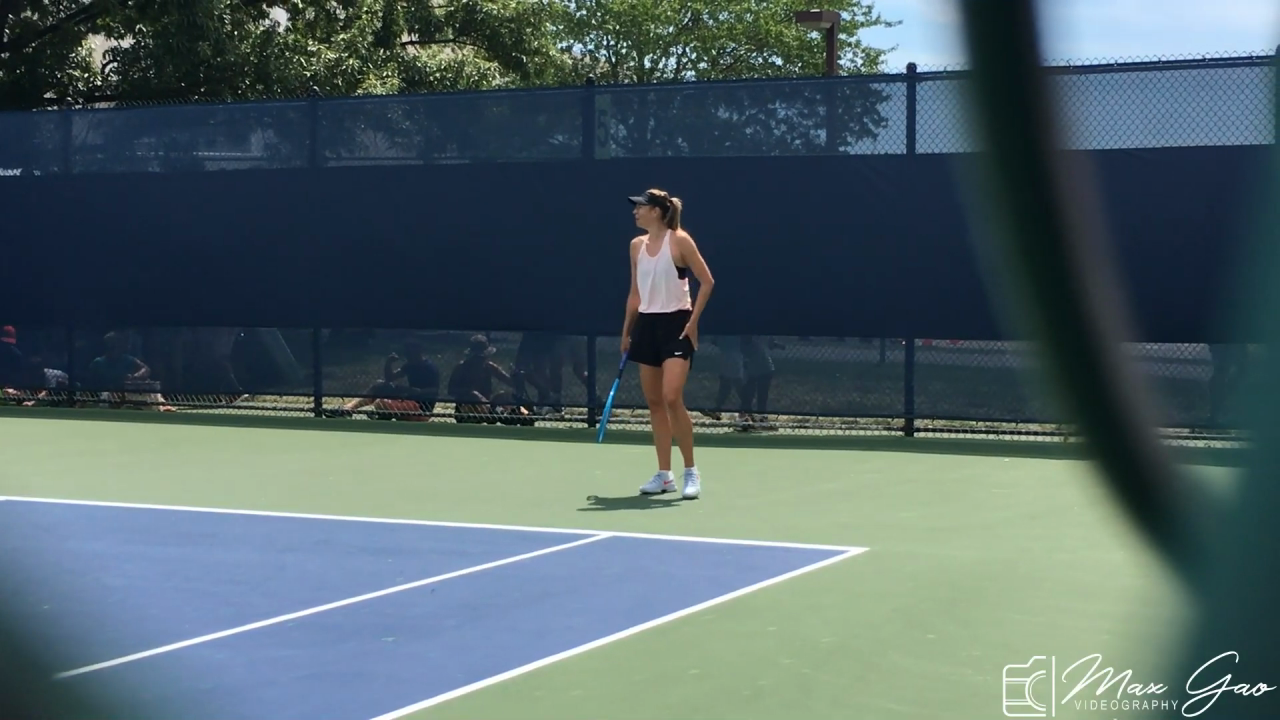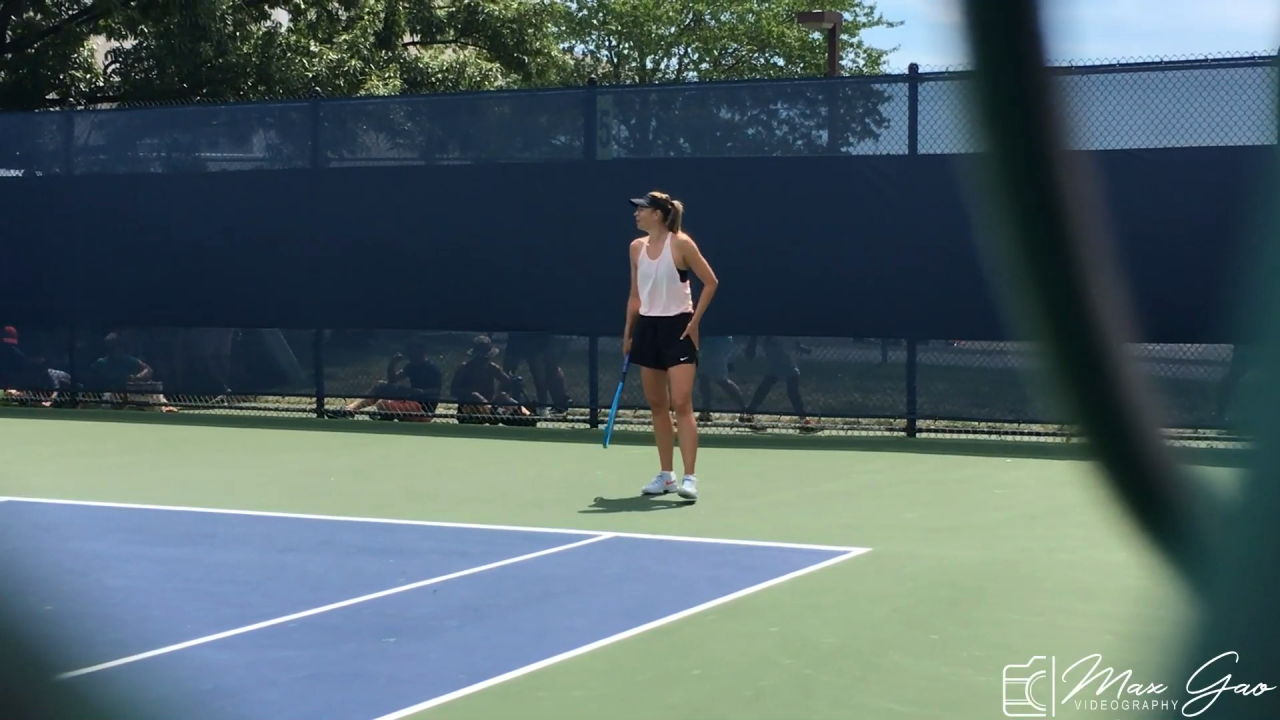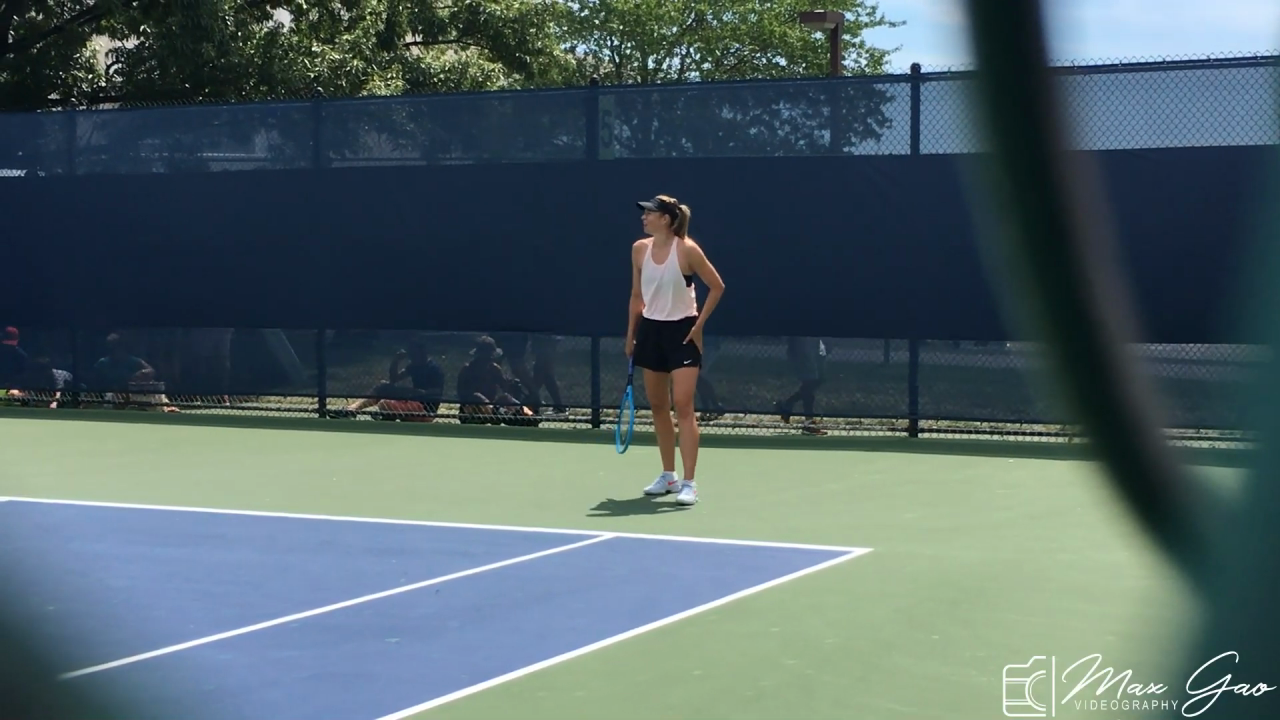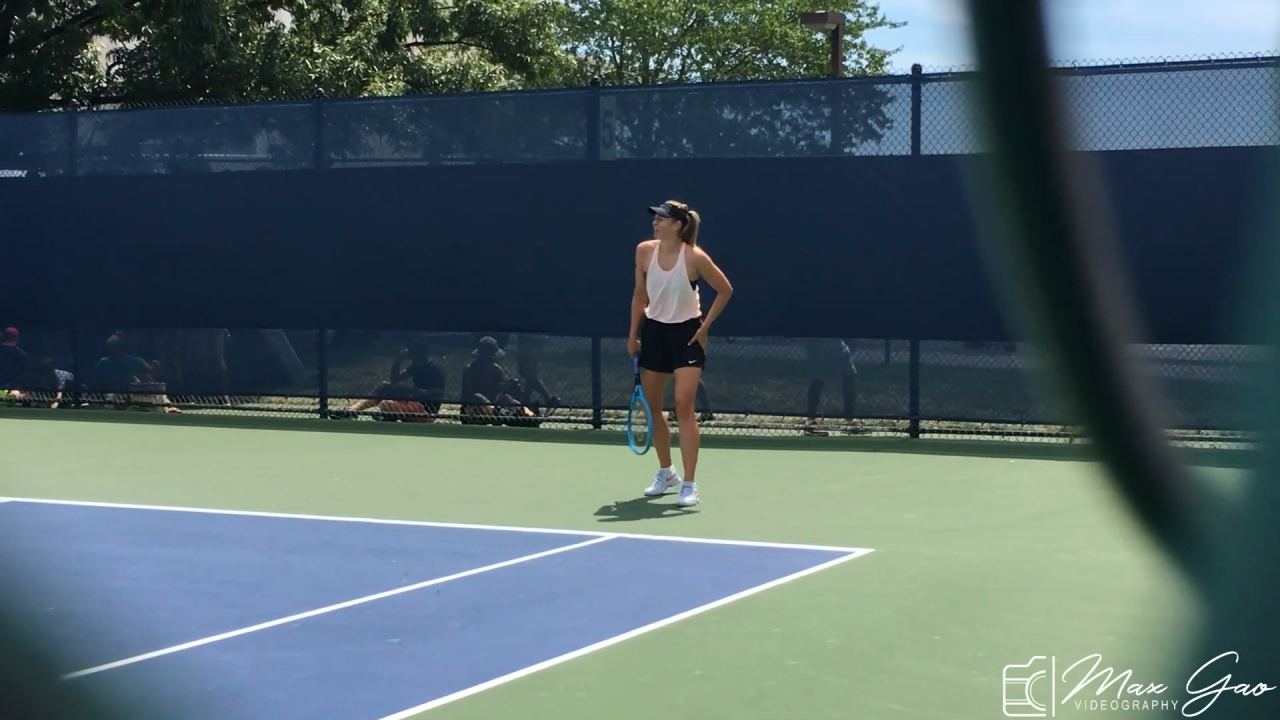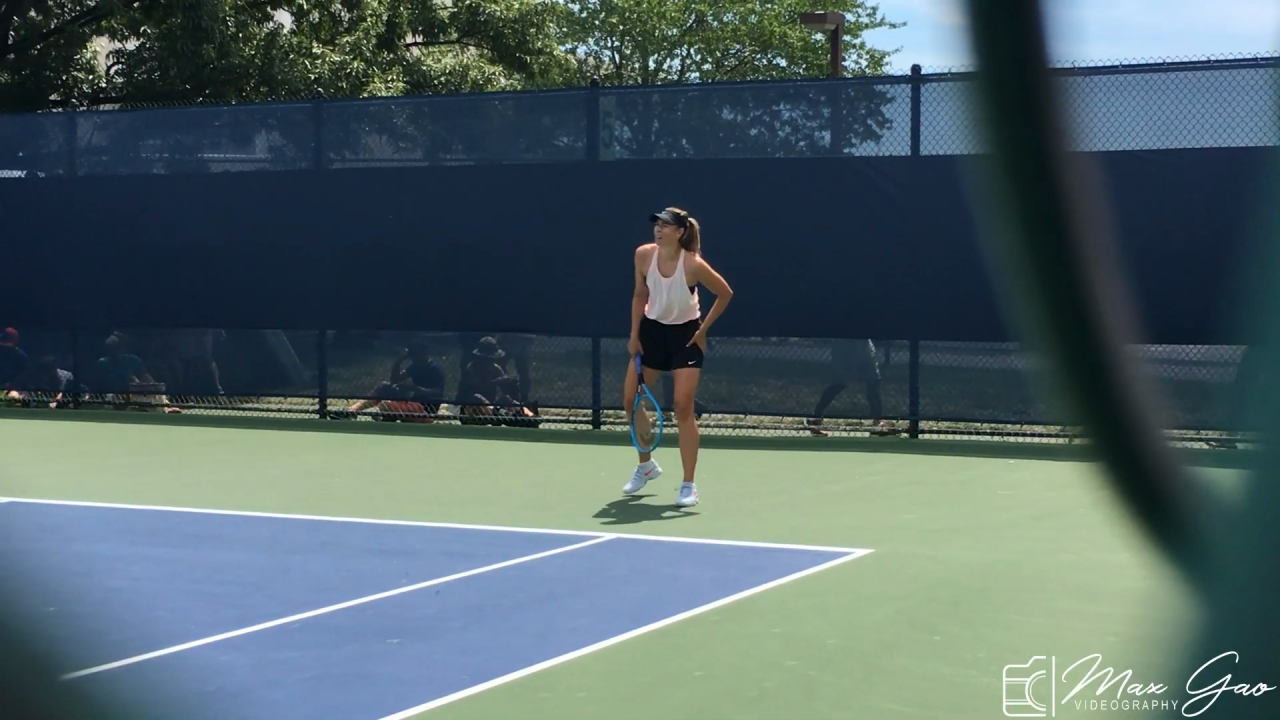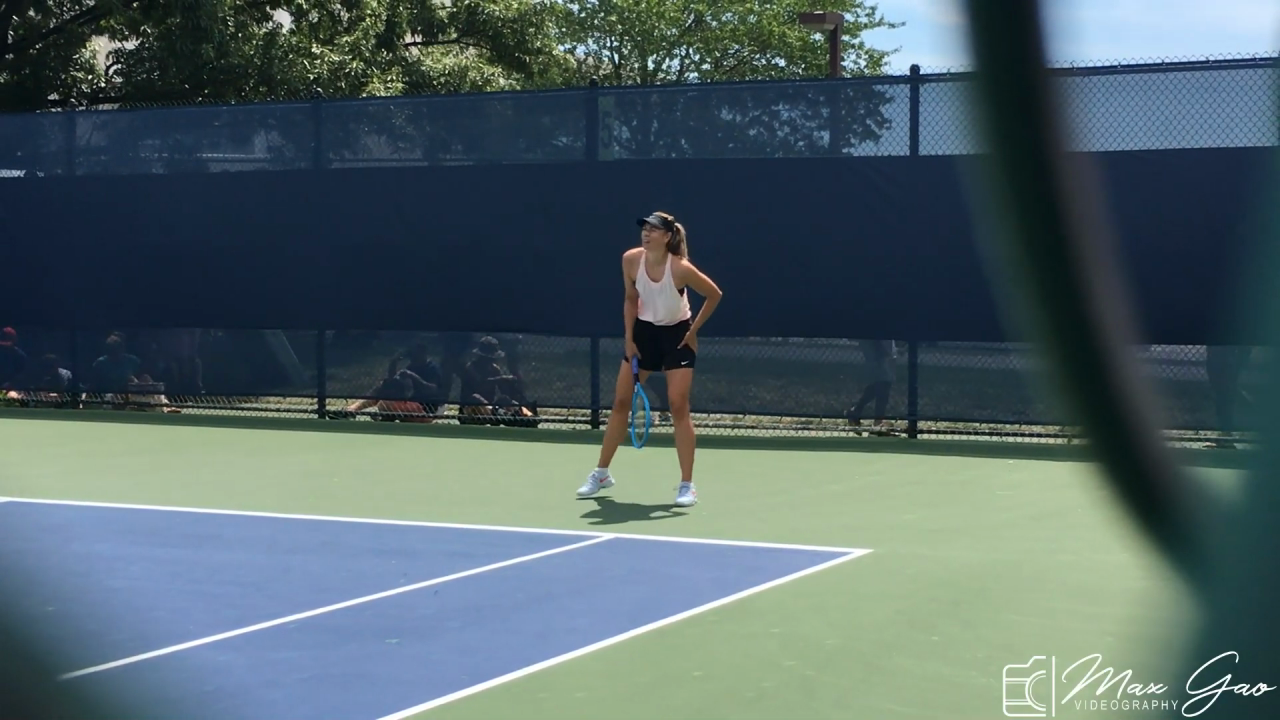
dt=0.2s
person 1, frame 1
left shoulder: (679, 240)
right shoulder: (636, 245)
left elbow: (707, 281)
left wrist: (694, 321)
right wrist: (626, 330)
left hip: (676, 324)
right hip: (646, 325)
left knee: (671, 399)
right knee: (654, 403)
left ankle: (690, 470)
right ankle: (664, 474)
person 1, frame 2
left shoulder: (680, 243)
right shoulder: (636, 247)
left elbow: (711, 282)
left wrist: (695, 321)
right wrist: (628, 332)
left hip: (677, 327)
right hip: (647, 327)
left knee: (681, 404)
right knee: (656, 405)
left ankle: (689, 478)
right ankle: (666, 475)
person 1, frame 3
left shoulder: (687, 249)
right shoulder: (639, 249)
left elbow: (717, 287)
left wrist: (699, 324)
right wrist: (630, 333)
left hip: (681, 331)
right hip: (650, 330)
left knee: (683, 406)
right knee: (658, 407)
left ankle: (689, 483)
right ankle: (668, 476)
person 1, frame 4
left shoulder: (695, 257)
right shoulder: (644, 251)
left elbow: (725, 290)
right elbow: (640, 295)
left wrist: (705, 326)
right wrist: (633, 334)
left hip: (686, 332)
right hip: (653, 330)
left knee: (684, 406)
right knee: (650, 404)
left ankle: (689, 484)
right ankle: (666, 471)
person 1, frame 5
left shoulder: (693, 264)
right shoulder: (643, 254)
left elbow: (725, 294)
right elbow: (640, 296)
left wrist: (704, 328)
right wrist: (634, 334)
left hip: (686, 333)
right hip: (652, 329)
left knee: (682, 407)
right knee: (631, 400)
left ankle: (688, 485)
right ankle: (645, 465)
person 1, frame 6
left shoulder: (680, 267)
right shoulder: (631, 259)
left elbow: (715, 295)
right elbow: (631, 300)
left wrist: (694, 330)
right wrist: (628, 338)
left hip: (677, 334)
right hip: (644, 331)
left knee: (678, 408)
right knee: (621, 402)
left ankle: (687, 485)
right ankle: (601, 473)
